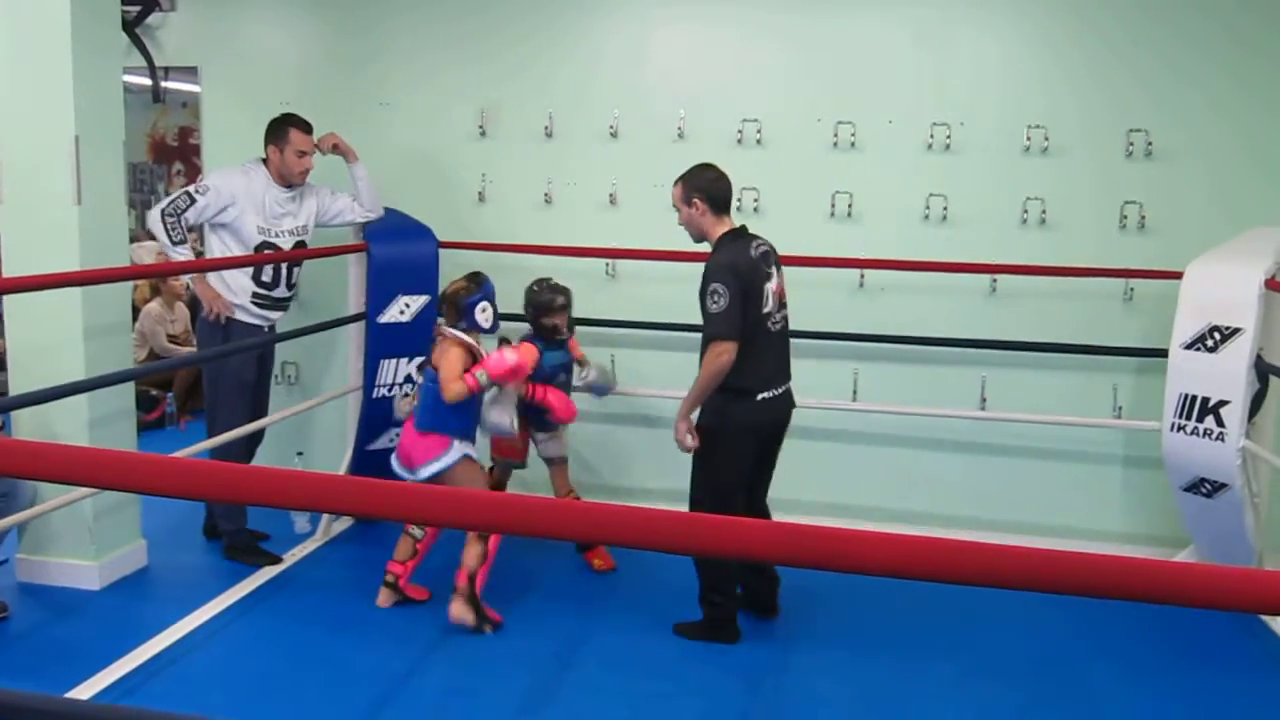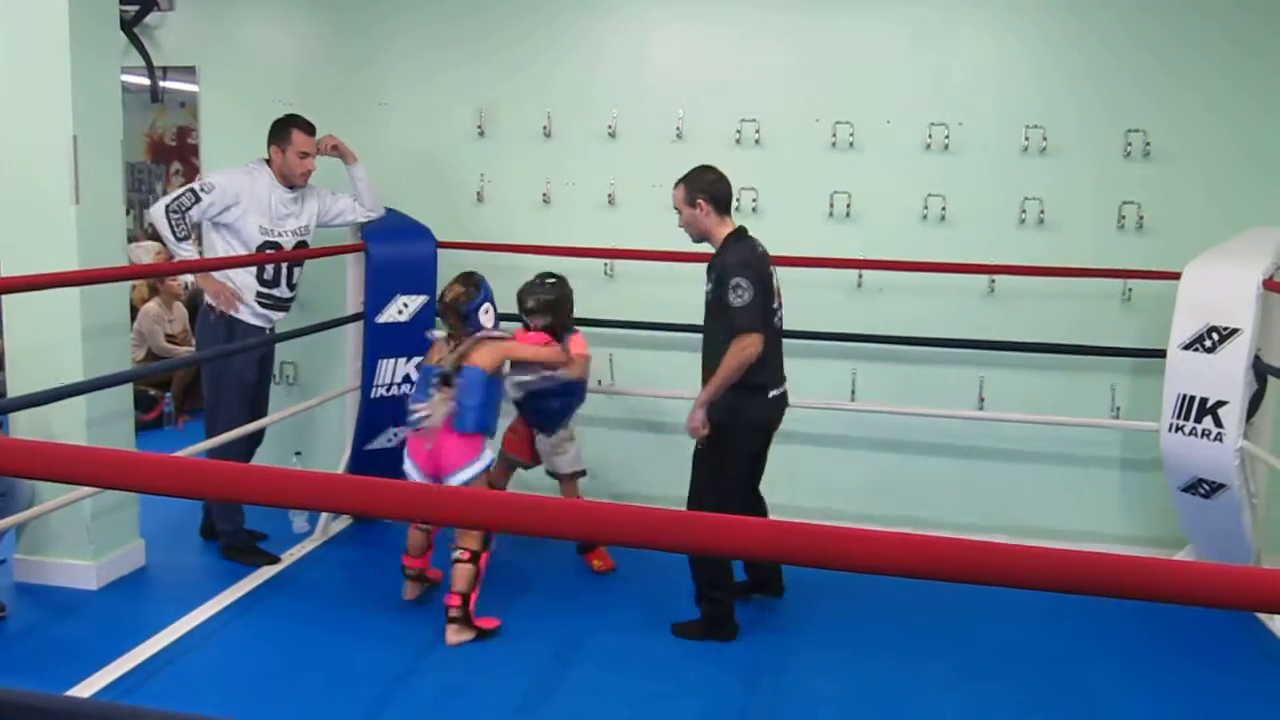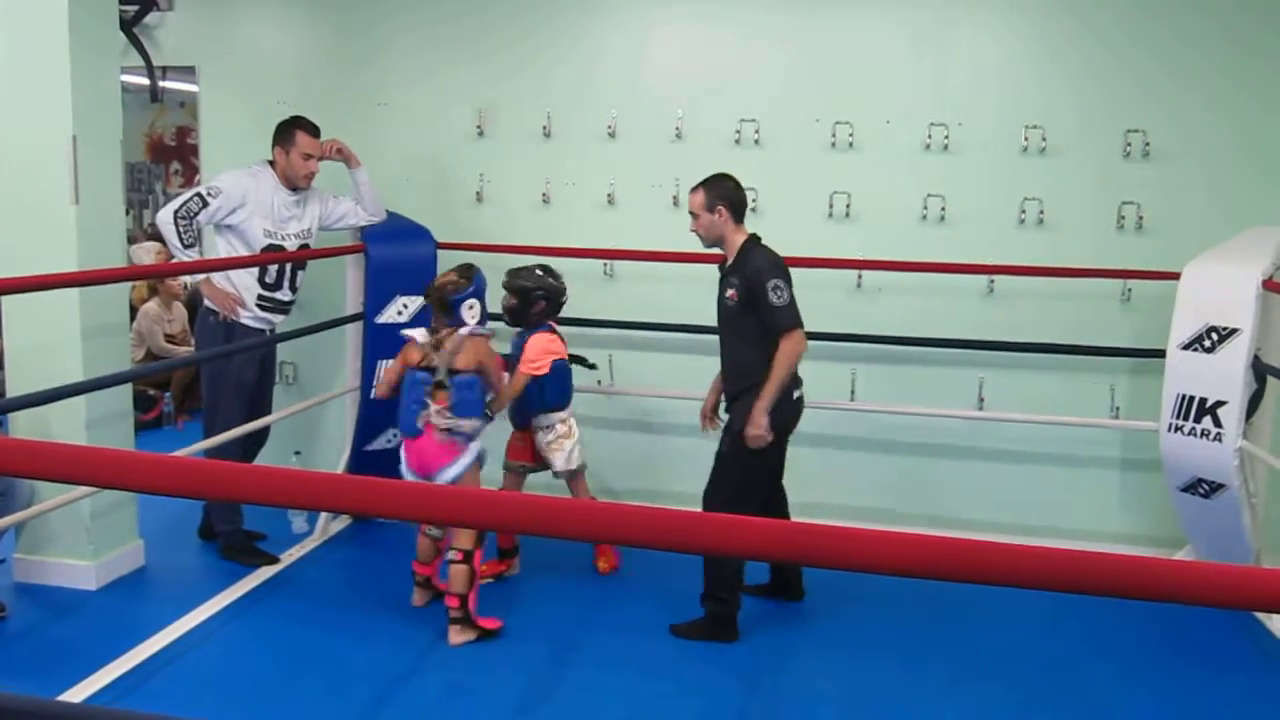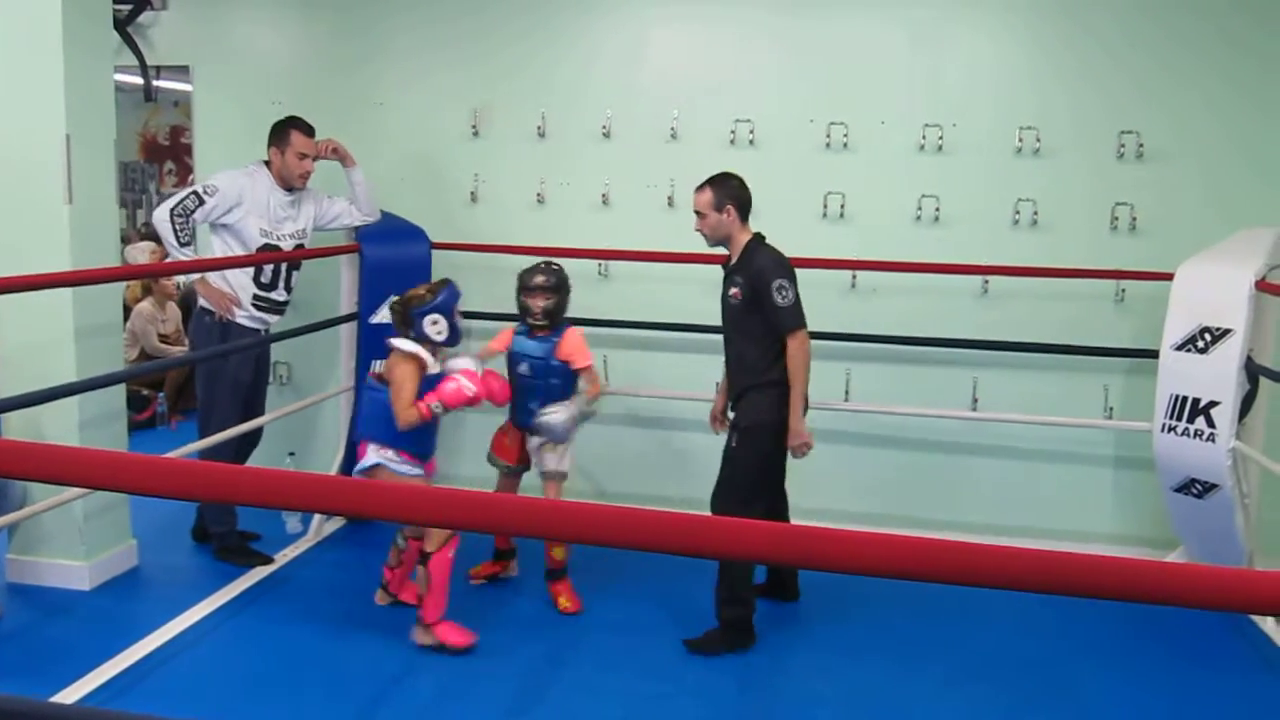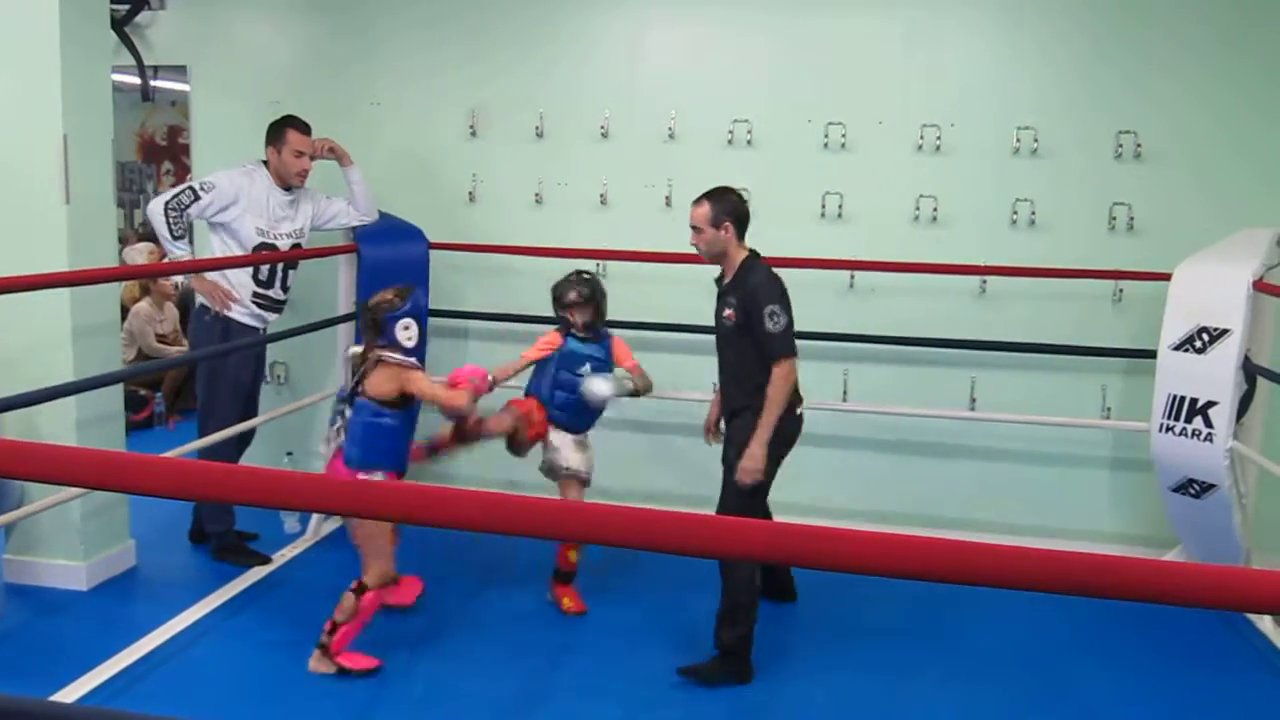
dt=0.2s
person 1, frame 1
left shoulder: (724, 266)
right shoulder: (761, 250)
left elbow: (723, 352)
left wrist: (685, 411)
left hip: (736, 410)
right hip: (773, 400)
left knee: (713, 512)
right knee: (750, 501)
left ankle: (720, 619)
right ankle: (760, 592)
person 1, frame 2
left shoulder: (735, 262)
right shoulder: (739, 254)
left elbow: (749, 344)
left wrist: (703, 402)
right wrist: (714, 393)
left hip: (741, 406)
right hip: (755, 401)
left knee: (710, 507)
right knee: (742, 492)
left ankle: (716, 617)
right ankle: (764, 575)
person 1, frame 3
left shoulder: (762, 266)
right shoulder: (734, 266)
left elbow: (792, 341)
left wrist: (761, 410)
right wrist: (716, 391)
left hip: (763, 408)
right hip: (751, 402)
left knee: (724, 504)
right knee: (764, 495)
left ankle: (720, 617)
right ankle: (786, 581)
person 1, frame 4
left shoulder: (767, 265)
right shoulder: (736, 266)
left elbow: (797, 340)
left wrist: (796, 416)
right wrist: (723, 393)
left hip: (769, 406)
right hip: (752, 402)
left knee: (732, 506)
right knee: (763, 495)
left ankle: (736, 623)
right ankle: (781, 581)
person 1, frame 5
left shoulder: (761, 286)
right shoulder: (730, 280)
left elbow: (784, 368)
left wrist: (760, 444)
right wrist: (719, 404)
left hip: (765, 423)
right hip: (745, 416)
right knee: (748, 508)
left ankle: (734, 655)
right ankle: (777, 583)
person 2, frame 1
left shoulder: (310, 198)
right shoulder: (234, 185)
left elbow: (371, 211)
right elbow: (164, 215)
left wrist: (351, 159)
right wrist: (199, 280)
left hip: (264, 328)
right hip: (227, 326)
left knee: (251, 429)
right knee: (229, 431)
left ankle: (219, 519)
right ankle: (234, 535)
person 2, frame 2
left shoulder: (311, 199)
right shoulder: (237, 185)
left elbow: (371, 211)
right elbow: (166, 211)
left wrist: (350, 160)
right wrist: (203, 275)
left hip: (264, 330)
right hip: (227, 326)
left knee: (251, 430)
right knee: (227, 431)
left ankle: (217, 519)
right ankle: (231, 535)
person 2, frame 3
left shoulder: (313, 202)
right shoulder: (242, 186)
left elbow: (372, 216)
right elbow: (173, 216)
left wrist: (353, 165)
right wrist: (205, 282)
left hip: (264, 332)
right hip: (227, 329)
left knee: (255, 430)
right knee: (226, 433)
left ankle: (216, 519)
right ankle: (230, 535)
person 2, frame 4
left shoulder: (308, 203)
right shoulder: (239, 186)
left elbow: (367, 216)
right elbow: (169, 214)
left wrist: (349, 164)
right wrist: (200, 281)
left hip: (258, 332)
right hip: (222, 328)
left knee: (247, 432)
right knee: (220, 432)
left ankle: (209, 520)
right ankle: (224, 536)
person 2, frame 5
left shoulder: (306, 203)
right shoulder: (236, 185)
left elbow: (365, 215)
right elbow: (163, 207)
left wrist: (346, 162)
right wrist: (195, 275)
left hip: (255, 329)
right hip: (221, 325)
left knee: (240, 431)
right knee: (220, 430)
left ankle: (206, 522)
right ankle: (222, 536)
person 3, frame 1
left shoulder: (460, 342)
right shoulder: (455, 344)
left elbow: (506, 374)
right elbow: (451, 393)
left wrist: (540, 392)
right wrist: (489, 371)
left hip: (418, 441)
right hip: (444, 448)
left ankle: (392, 585)
right ankle: (466, 603)
person 3, frame 2
left shoulder: (438, 349)
right shoulder: (501, 345)
right elbow: (557, 357)
right wrist: (543, 342)
left hip: (423, 443)
right hip: (464, 452)
right knee: (473, 536)
left ankle: (414, 578)
right ankle: (457, 620)
person 3, frame 3
left shoulder: (417, 343)
right shoulder: (477, 344)
left elbow: (383, 391)
right elbow: (499, 386)
left hip: (419, 446)
right hip: (454, 451)
left knee: (438, 519)
right knee: (465, 533)
left ankle: (424, 586)
right ankle: (462, 622)
person 3, frame 4
left shoulder: (422, 352)
right shoulder: (406, 358)
left elbow: (448, 376)
right elbow: (404, 418)
left wrist: (481, 383)
right wrist: (446, 398)
left hip: (406, 458)
right hip: (386, 459)
left knee: (415, 528)
right knee: (440, 534)
left ankle: (392, 587)
right ankle: (431, 624)
person 3, frame 5
left shoulder: (366, 359)
right shoulder: (399, 372)
right elbow: (457, 404)
left wrist: (457, 388)
right wrist: (474, 382)
left hip: (353, 470)
right hip: (365, 479)
left knee: (381, 550)
right knee: (379, 573)
left ankle: (383, 591)
right ankle: (327, 651)
person 4, frame 1
left shoulder: (566, 341)
right shoulder: (528, 347)
left elbow: (586, 365)
left wrist: (594, 375)
left hip: (551, 426)
right hip: (520, 423)
left knee: (564, 492)
right knee: (498, 478)
left ankle: (588, 544)
person 4, frame 2
left shoulder: (573, 339)
right shoulder: (525, 337)
left elbow: (579, 371)
left wrist: (542, 377)
left hip: (557, 428)
right hip: (526, 421)
left knee: (570, 494)
right knee: (496, 481)
left ankle: (590, 547)
person 4, frame 3
left shoulder: (540, 342)
right shoulder: (527, 333)
left elbow: (510, 394)
left hip: (552, 424)
right hip: (526, 424)
left knee: (578, 491)
right knee: (509, 491)
left ankle: (601, 544)
right ankle: (506, 558)
person 4, frame 4
left shoulder: (569, 337)
right shoulder: (514, 335)
left elbow: (595, 386)
right elbow: (481, 358)
left wrist: (573, 407)
left hip: (551, 430)
right hip: (517, 425)
left knee: (551, 500)
right knee: (504, 493)
left ankle: (558, 577)
right ankle: (503, 560)
person 4, frame 5
left shoulder: (612, 344)
right shoulder: (556, 339)
left elbow: (644, 383)
right elbow: (515, 366)
left wrist: (625, 384)
left hip: (571, 433)
left knee: (573, 505)
left ankle: (563, 583)
